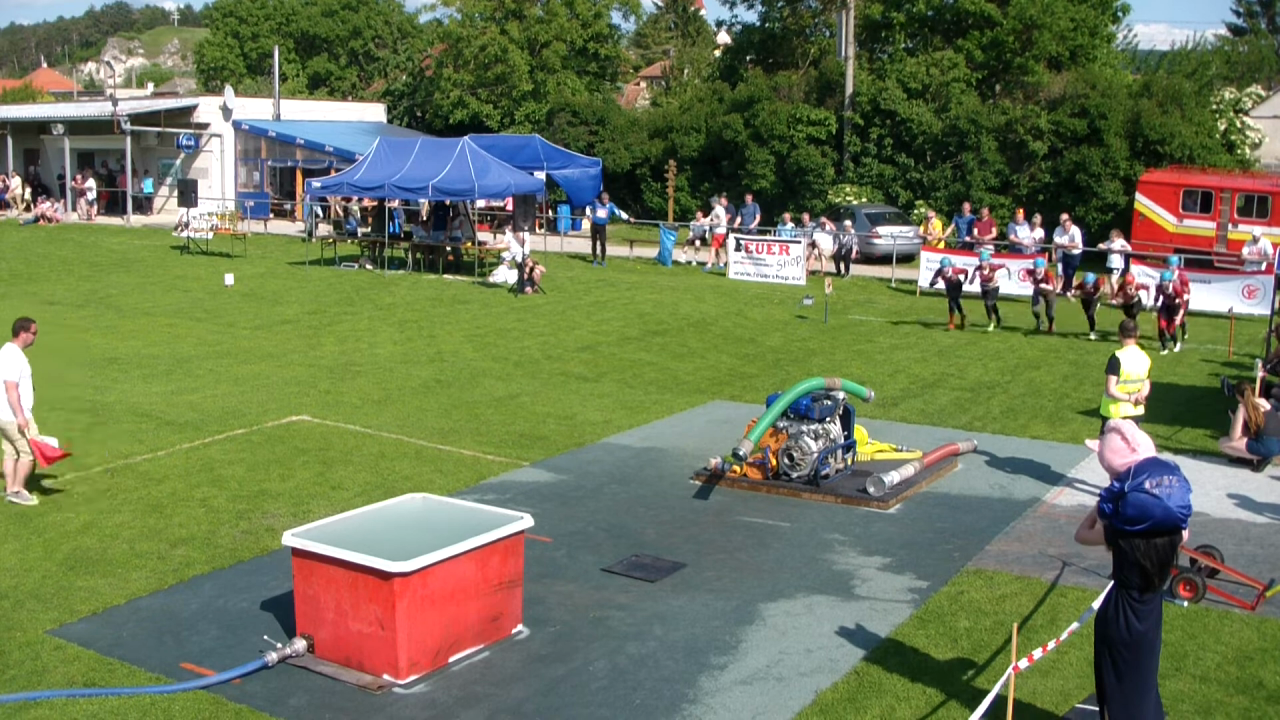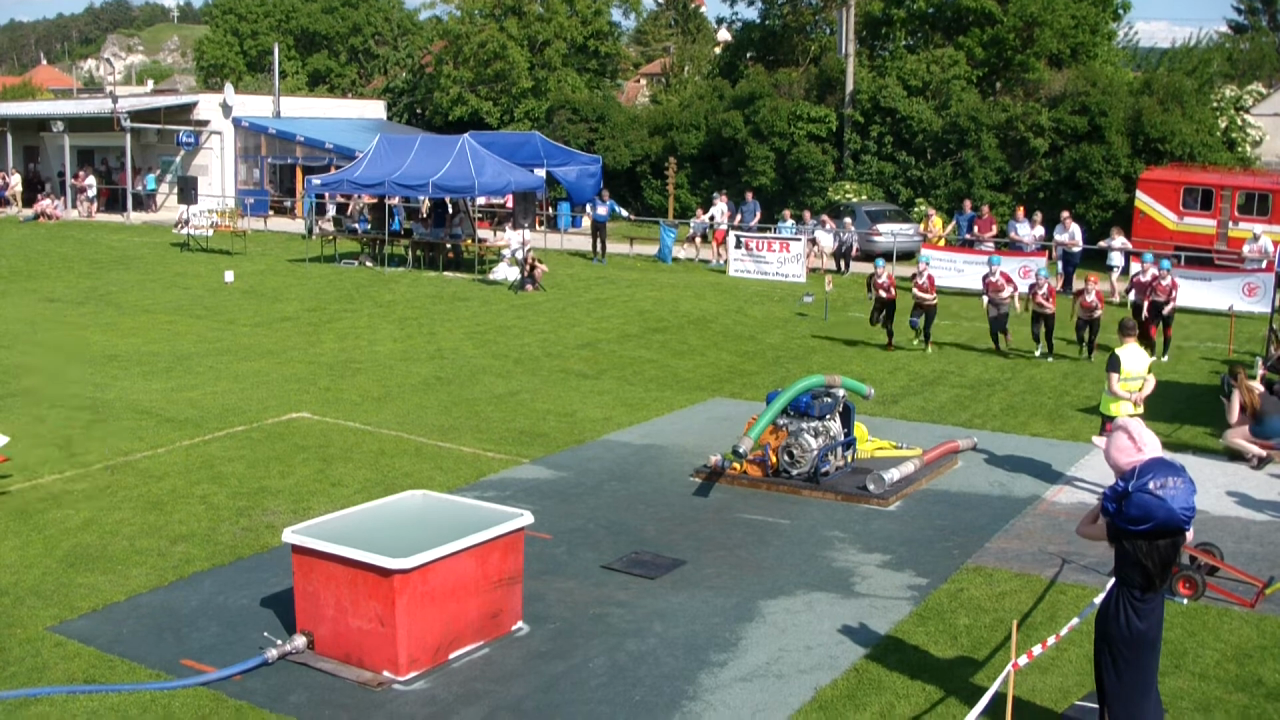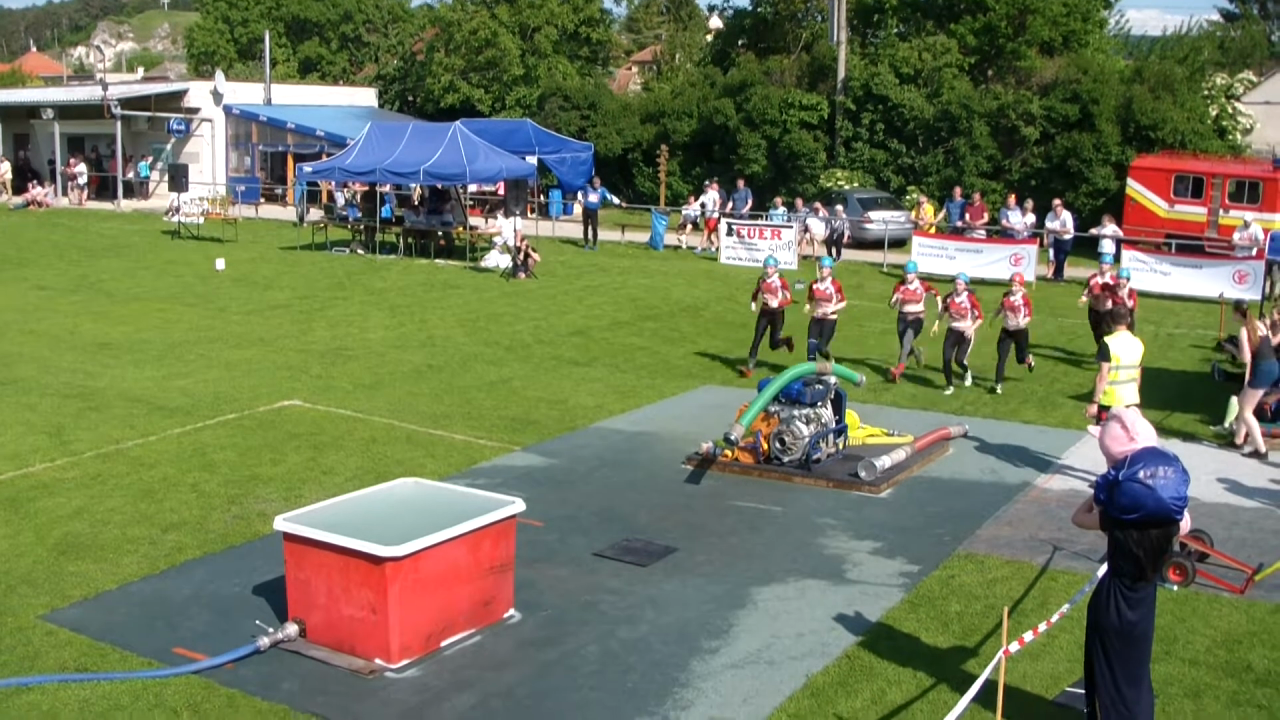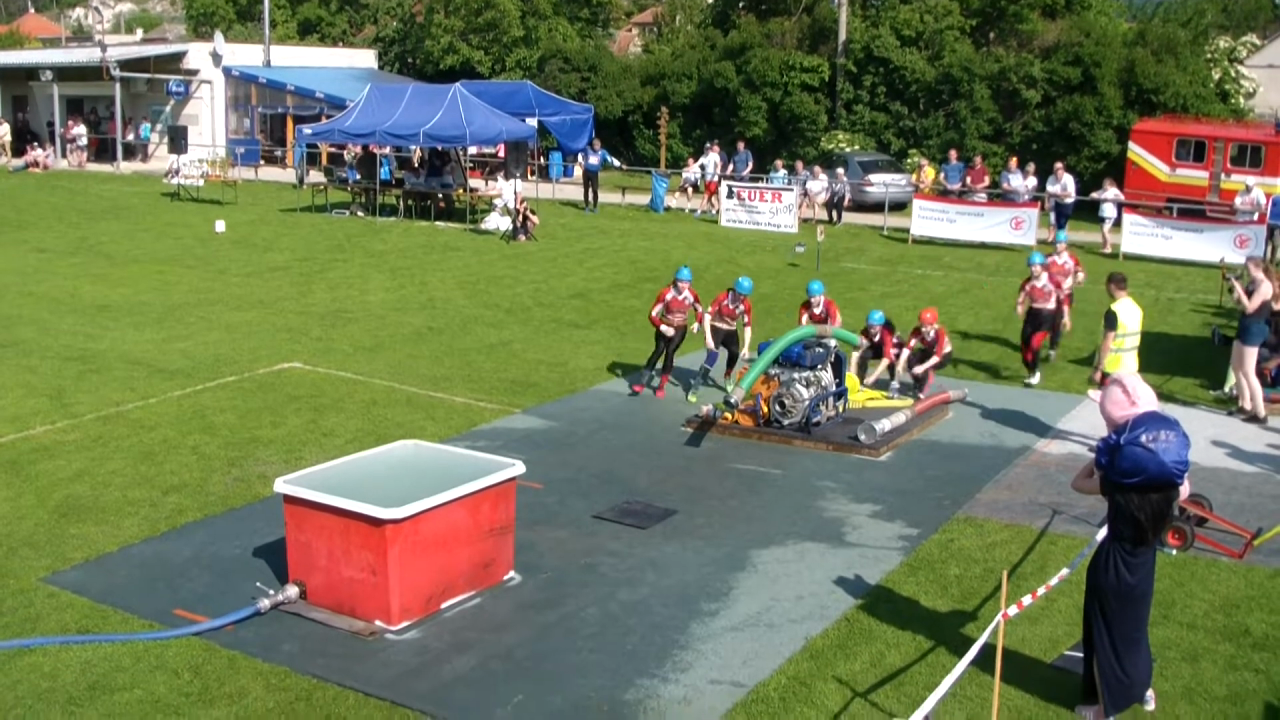
dt=0.7s
person 1, frame 1
left shoulder: (1122, 532)
right shoulder: (1173, 528)
left elbow: (1082, 534)
left wrist: (1105, 504)
left hip: (1121, 615)
right hip: (1150, 610)
left knee: (1122, 692)
right knee: (1143, 683)
person 1, frame 2
left shoulder: (1125, 528)
right shoulder: (1176, 527)
left elbow: (1083, 527)
left wrist: (1109, 499)
left hip: (1122, 612)
right hip: (1152, 607)
left knee: (1120, 685)
right knee: (1143, 676)
person 1, frame 3
left shoulder: (1118, 517)
right shoulder: (1171, 514)
left elbow: (1079, 516)
right elbow: (1183, 525)
left wrist: (1104, 489)
left hip: (1114, 599)
right hip: (1144, 594)
left knee: (1108, 667)
right knee: (1136, 659)
person 1, frame 4
left shoulder: (1117, 482)
right shoulder: (1170, 479)
left elbow: (1078, 482)
right elbow: (1183, 490)
left wrist: (1105, 454)
left hip: (1113, 563)
right hip: (1143, 559)
left knee: (1107, 632)
right knee: (1133, 624)
right ankle: (1141, 688)
